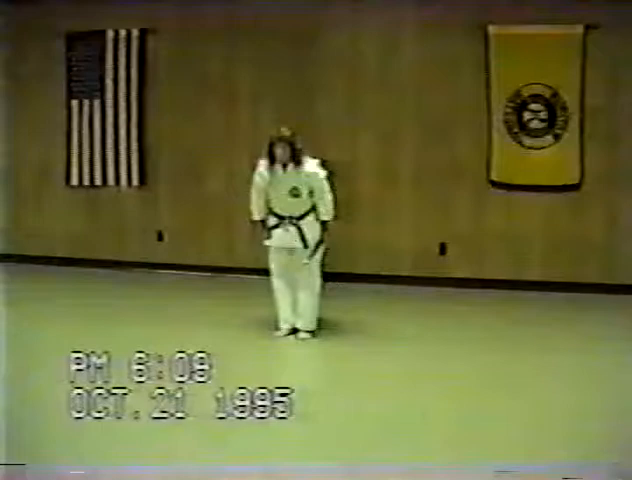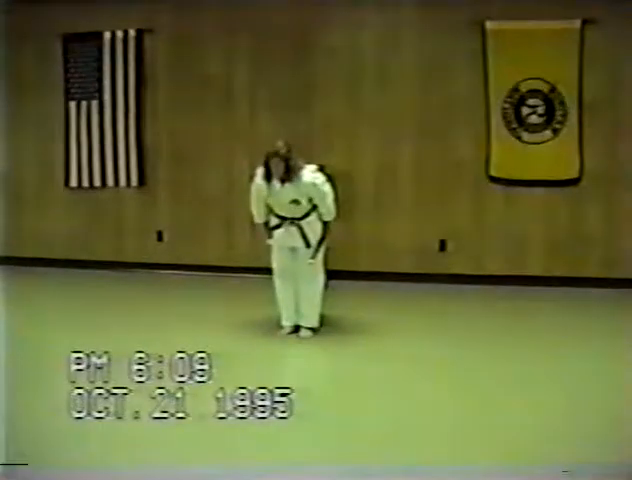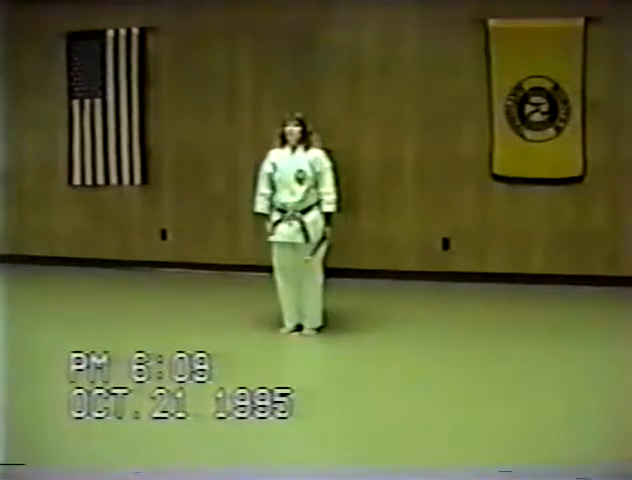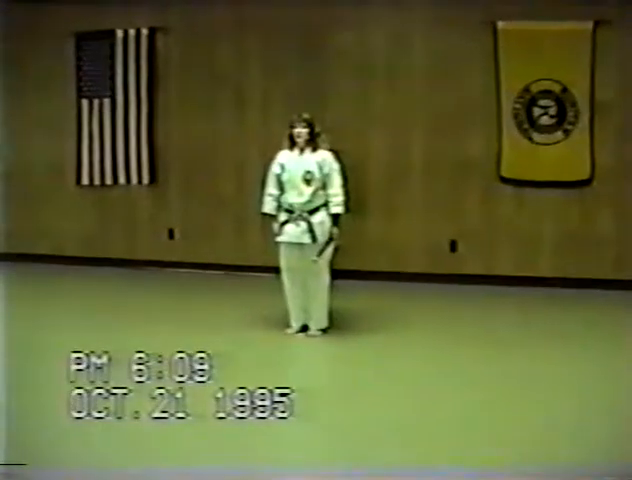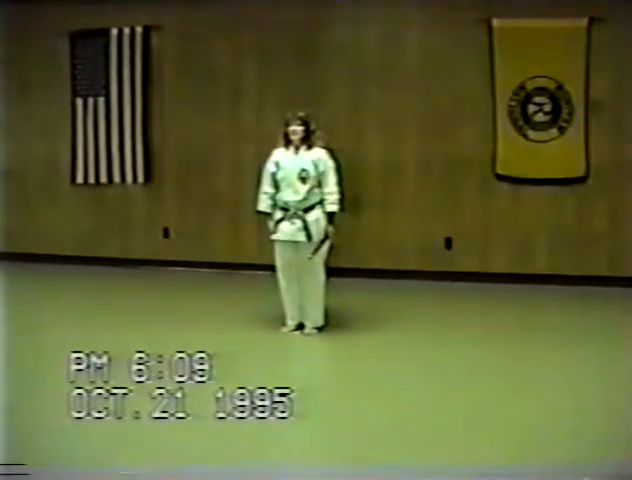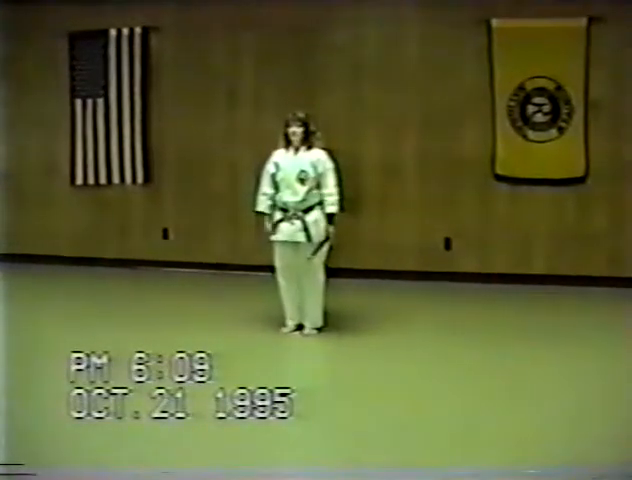
dt=0.7s
person 1, frame 1
left shoulder: (310, 169)
right shoulder: (263, 170)
left elbow: (324, 198)
right elbow: (258, 199)
left wrist: (323, 227)
right wrist: (263, 225)
left hip: (306, 226)
right hip: (279, 226)
left knee: (307, 275)
right knee: (280, 274)
left ankle: (306, 324)
right ankle: (286, 323)
person 1, frame 2
left shoulder: (309, 179)
right shoulder: (261, 181)
left elbow: (326, 201)
right elbow: (258, 205)
left wrist: (325, 226)
right wrist: (265, 226)
left hip: (308, 226)
right hip: (281, 226)
left knee: (310, 273)
right knee: (282, 273)
left ankle: (309, 322)
right ankle: (289, 321)
person 1, frame 3
left shoulder: (316, 156)
right shoulder: (273, 157)
left elbow: (327, 190)
right elbow: (264, 189)
left wrist: (327, 221)
right wrist: (267, 219)
left hip: (309, 221)
right hip: (282, 221)
left knee: (310, 271)
right knee: (284, 271)
left ankle: (312, 322)
right ankle: (291, 320)
person 1, frame 4
left shoulder: (325, 158)
right shoulder: (282, 158)
left elbow: (335, 191)
right elbow: (272, 190)
left wrist: (335, 223)
right wrist: (274, 219)
left hip: (317, 222)
right hip: (289, 222)
left knee: (317, 273)
right knee: (291, 272)
left ankle: (318, 322)
right ankle: (297, 321)
person 1, frame 5
left shoulder: (320, 155)
right shoulder: (277, 156)
left elbow: (330, 189)
right elbow: (267, 188)
left wrist: (330, 220)
right wrist: (269, 216)
left hip: (312, 220)
right hip: (284, 220)
left knee: (312, 271)
right knee: (286, 270)
left ankle: (313, 320)
right ankle: (293, 319)
person 1, frame 6
left shoulder: (319, 157)
right shoulder: (277, 157)
left elbow: (330, 190)
right elbow: (266, 189)
left wrist: (330, 221)
right wrist: (267, 216)
left hip: (311, 220)
right hip: (284, 221)
left knee: (311, 272)
right knee: (286, 272)
left ankle: (313, 321)
right ankle: (293, 319)
